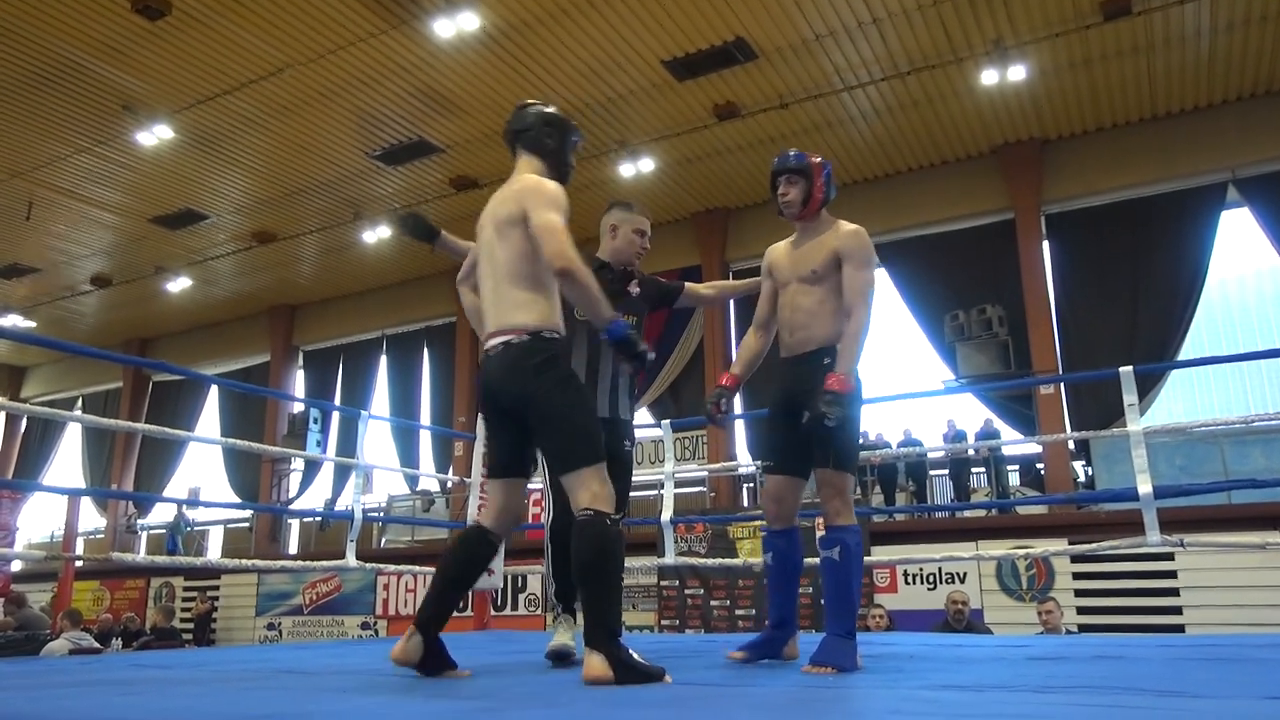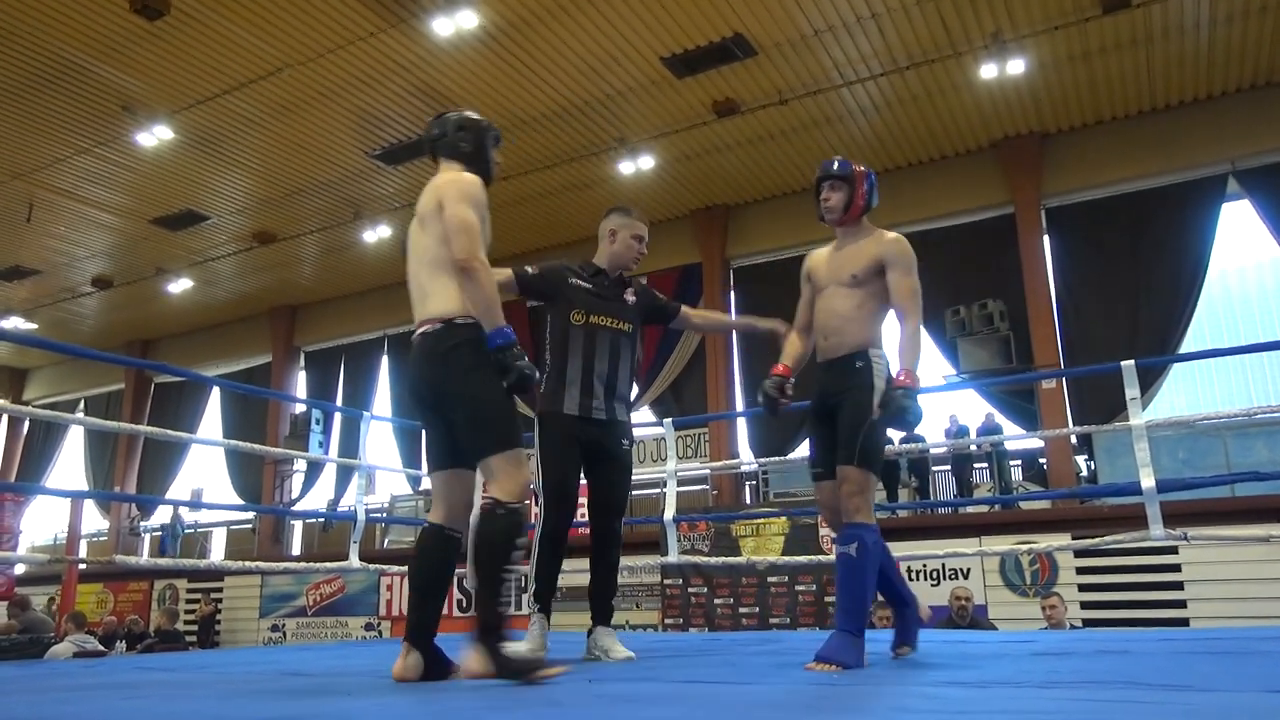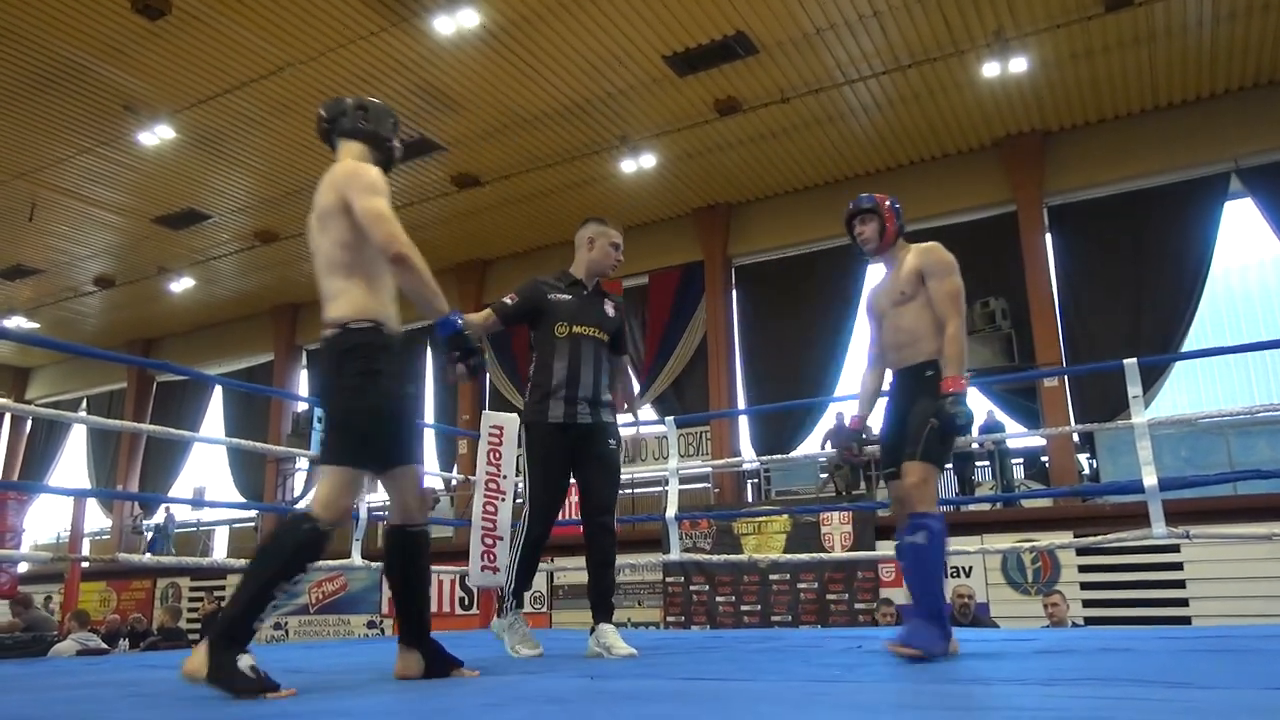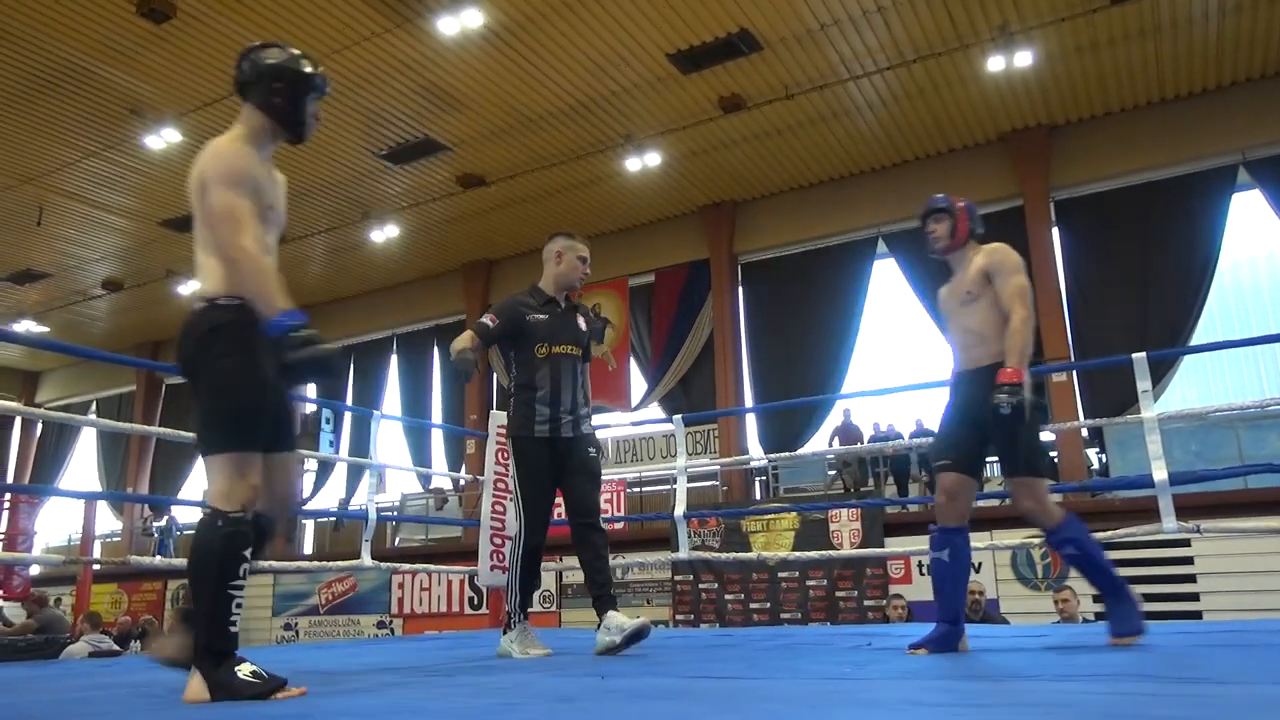
dt=0.3s
person 1, frame 1
left shoulder: (496, 205)
right shoulder: (541, 190)
left elbow: (466, 284)
right elbow: (564, 263)
right wrist: (618, 330)
left hip: (496, 367)
right hip: (538, 358)
left knee: (499, 514)
right knee: (594, 498)
left ankle: (421, 638)
right ankle: (604, 649)
person 1, frame 2
left shoulder: (426, 207)
right shoulder: (459, 185)
right elbow: (469, 261)
right wrist: (506, 343)
left hip: (428, 359)
right hip: (461, 350)
left knee: (450, 508)
right knee: (510, 488)
left ankle: (418, 650)
right ankle: (486, 643)
person 1, frame 3
left shoulder: (329, 201)
right shoulder: (359, 174)
right elbow: (397, 249)
right wrist: (452, 327)
left hip: (350, 354)
right hip: (364, 350)
left knee: (411, 502)
right knee: (330, 506)
left ankle: (417, 648)
right ankle: (221, 646)
person 1, frame 4
left shoulder: (269, 176)
right shoulder: (228, 155)
right elbow: (241, 248)
left wrist: (295, 332)
right wrist: (293, 327)
left hip: (257, 341)
right hip: (225, 331)
left knee: (264, 496)
right knee: (234, 499)
left ankle: (203, 644)
right ankle: (214, 667)
person 2, frame 1
left shoulder: (849, 239)
right shoulder: (774, 256)
left elbow: (859, 317)
right elbow: (760, 328)
left wrist: (839, 383)
right wrist: (730, 380)
left hip: (829, 374)
right hip: (788, 380)
left knee: (834, 501)
right knee: (776, 506)
left ankle: (841, 639)
right ankle: (781, 631)
person 2, frame 2
left shoulder: (889, 247)
right shoulder: (814, 261)
left elbow: (911, 318)
right elbow: (801, 330)
left wrist: (905, 381)
right wrist: (781, 372)
left hip: (864, 373)
right hip: (825, 380)
left knee: (853, 498)
right knee: (836, 505)
left ankle: (848, 636)
right ankle: (906, 609)
person 2, frame 3
left shoulder: (929, 255)
right shoulder: (875, 295)
left elbow: (954, 324)
left wrist: (955, 388)
right wrist: (859, 416)
left hip: (933, 382)
right hip: (899, 392)
left knee: (917, 489)
right knee: (904, 507)
left ankle: (926, 622)
right ankle: (935, 630)
person 2, frame 4
left shoulder: (996, 258)
right shoulder: (945, 291)
left elbow: (1020, 316)
left wrist: (1010, 376)
right wrist: (951, 415)
left hip: (1004, 387)
right hip: (965, 395)
left knee: (1035, 505)
right knee: (947, 504)
left ankle: (1121, 603)
right ankle: (948, 628)
person 3, frame 1
left shoulder: (644, 287)
left elbow: (707, 292)
left wrist: (766, 282)
right wrist: (439, 239)
left hip: (617, 422)
left knee: (612, 522)
right knee: (566, 515)
right ankle: (564, 618)
person 3, frame 2
left shoulder: (639, 295)
right shoulder: (563, 277)
left elbow: (696, 319)
right elbow: (497, 279)
left wrist: (757, 324)
left hip: (612, 423)
right hip: (560, 417)
left knee: (609, 524)
right knee: (556, 516)
left ankle: (602, 628)
right ankle: (539, 621)
person 3, frame 3
left shoulder: (611, 307)
right shoulder: (542, 292)
right elbow: (487, 320)
left hip: (599, 427)
right hip: (549, 422)
left knee: (602, 525)
right knee: (540, 519)
left ankle: (603, 626)
right ankle: (510, 613)
person 3, frame 4
left shoulder: (580, 318)
right shoulder: (518, 308)
right elbow: (466, 341)
left wrist: (590, 424)
right wrist: (465, 354)
left hip: (576, 435)
right hip: (532, 436)
left knee: (589, 523)
right knee: (532, 529)
left ankle: (608, 619)
right ankle: (515, 629)
